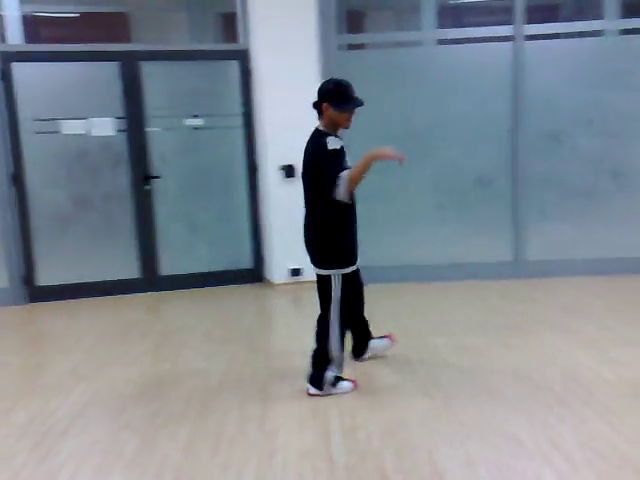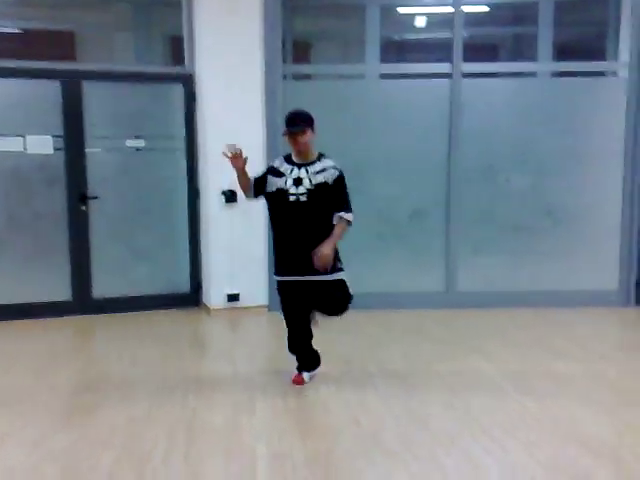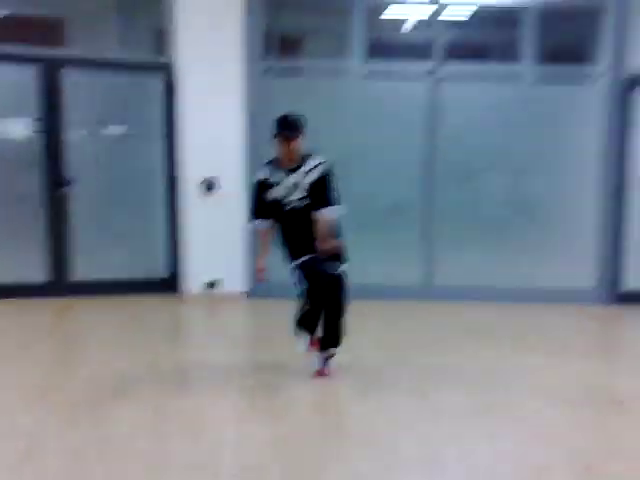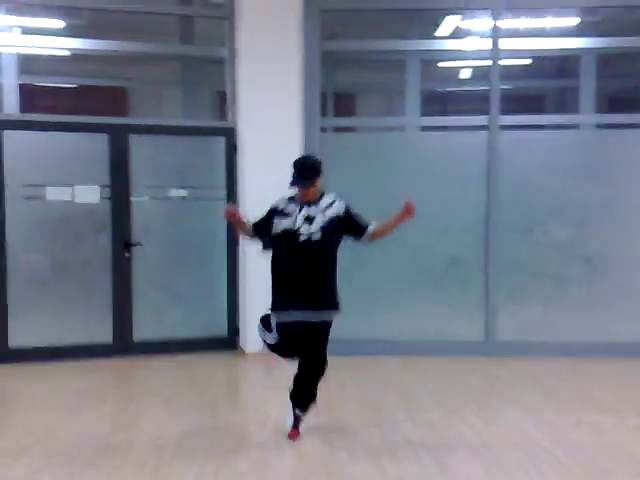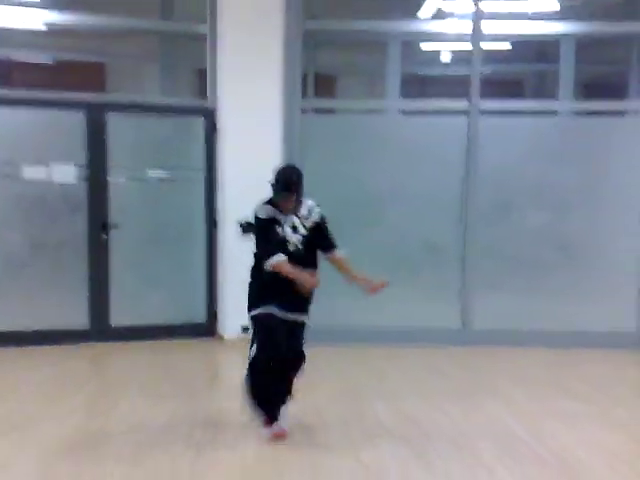
dt=1s
person 1, frame 1
left shoulder: (323, 142)
right shoulder: (327, 145)
right elbow: (343, 188)
right wrist: (372, 156)
left hip: (336, 236)
right hip: (329, 240)
left knee: (352, 293)
right knee: (336, 305)
left ankle: (363, 344)
right ankle: (322, 378)
person 1, frame 2
left shoulder: (330, 171)
right shoulder: (278, 167)
left elbow: (345, 216)
right elbow: (252, 191)
left wrist: (330, 245)
right wrist: (240, 170)
left hip: (321, 253)
right hip: (288, 258)
left knee: (336, 303)
right knee: (295, 315)
left ankle: (315, 306)
right ankle: (306, 365)
person 1, frame 3
left shoulder: (318, 167)
right shoulder: (266, 176)
left elbow: (325, 209)
right elbow: (264, 221)
left wrist: (327, 237)
right wrist: (261, 257)
left hip: (325, 248)
right hip: (301, 250)
left knee: (334, 302)
right knee: (318, 286)
left ankle: (326, 350)
right ankle: (307, 326)
person 1, frame 4
left shoulder: (336, 207)
right shoulder: (281, 208)
left elbow: (366, 233)
right elbow: (254, 233)
left wrist: (399, 218)
right wrist: (236, 220)
left hip: (321, 299)
right hip: (288, 297)
left knee: (315, 359)
right knee: (290, 348)
left ankle: (298, 408)
right ankle: (269, 328)
person 1, frame 5
left shoulder: (312, 212)
right shoulder: (263, 214)
left elbow: (331, 251)
right elbow: (271, 258)
left wrist: (359, 280)
right wrist: (300, 276)
left hip: (295, 302)
right hip: (265, 298)
left knee: (290, 358)
right knee: (266, 355)
left ankle: (273, 410)
right ankle: (270, 414)
